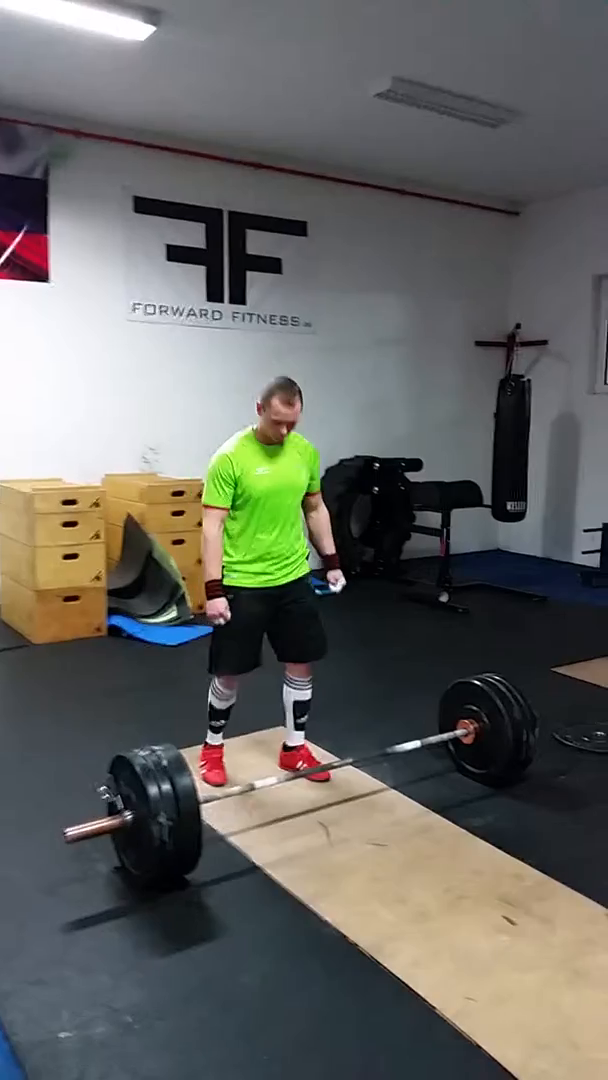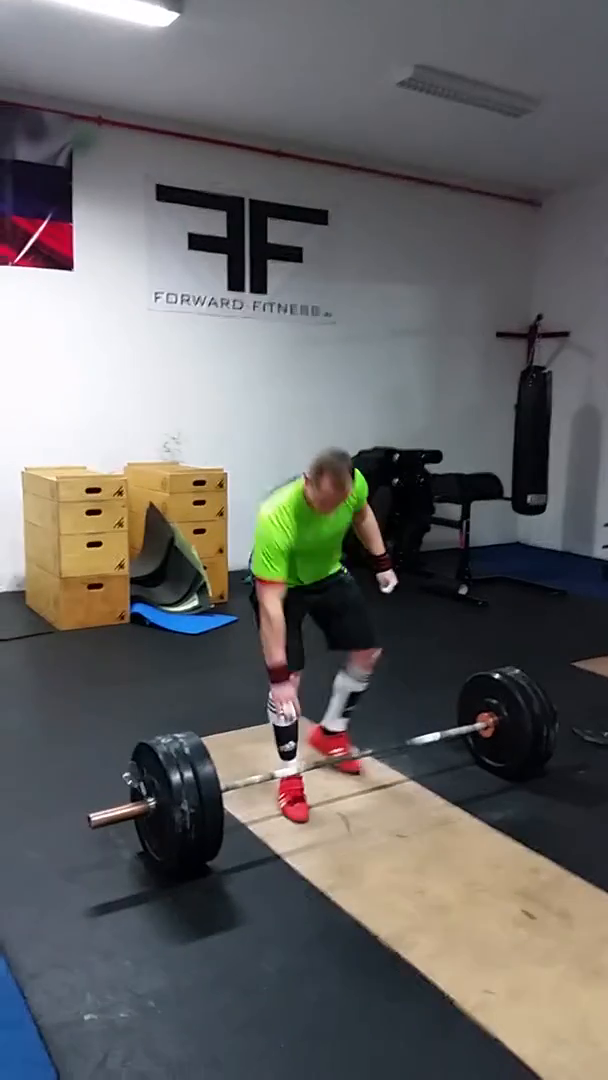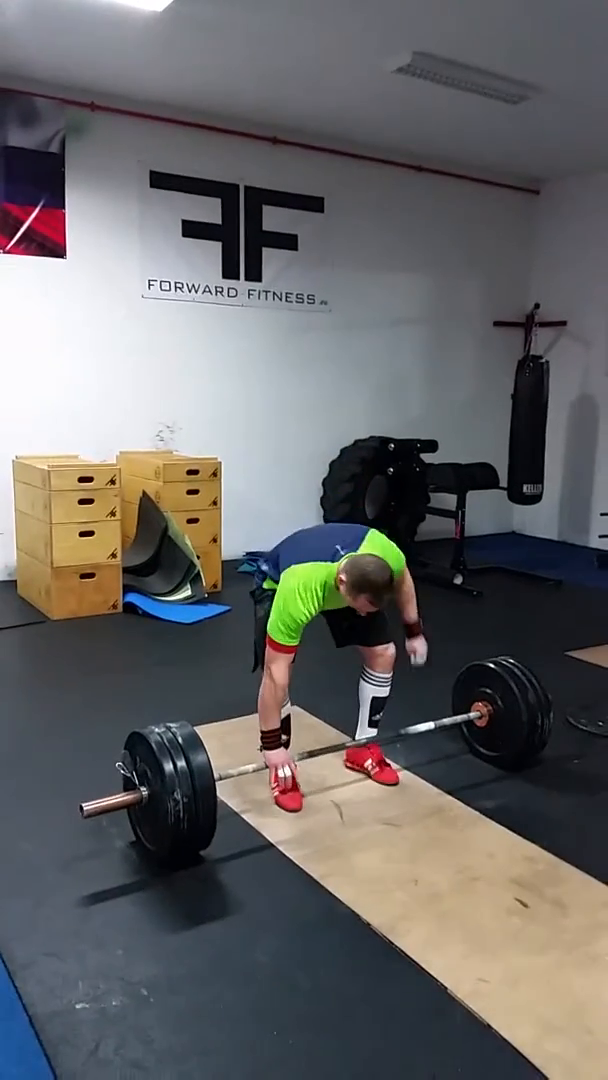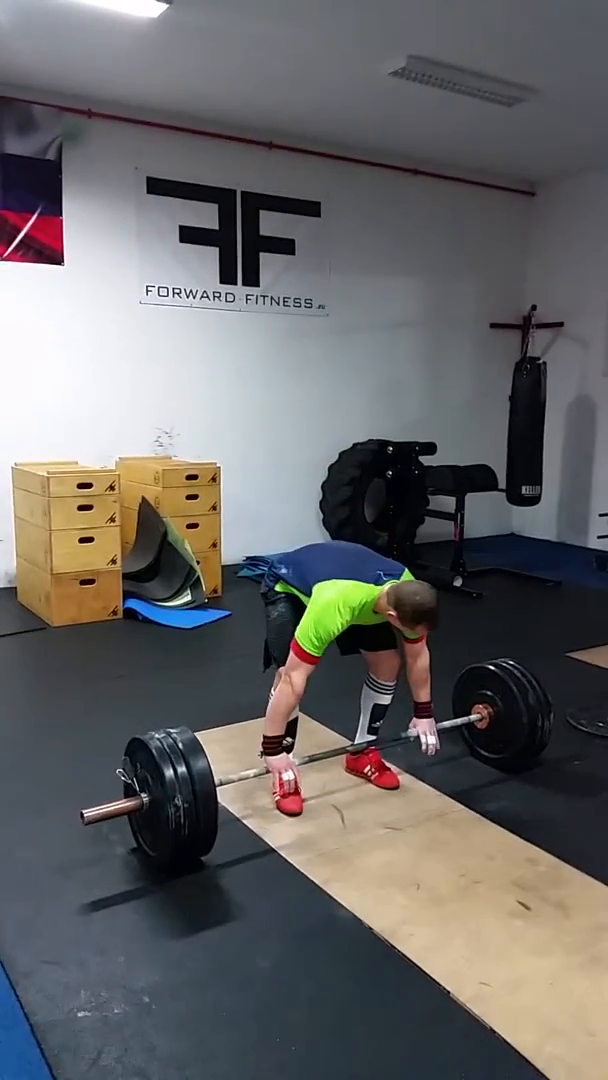
dt=0.5s
person 1, frame 1
left shoulder: (306, 453)
right shoulder: (231, 458)
left elbow: (315, 508)
right elbow: (212, 527)
left wrist: (331, 561)
right wrist: (214, 590)
left hip: (292, 579)
right hip: (241, 585)
left knee: (301, 665)
right knee: (229, 673)
left ankle: (295, 747)
right ankle: (213, 745)
person 1, frame 2
left shoulder: (353, 484)
right shoulder: (276, 519)
left elbow: (364, 515)
right elbow: (273, 605)
left wrist: (381, 563)
right wrist: (277, 677)
left hip: (328, 575)
right hip: (279, 580)
left knee: (367, 652)
right knee: (289, 676)
left ankle: (330, 732)
right ankle: (290, 776)
person 1, frame 3
left shoulder: (383, 552)
right shoulder: (298, 592)
left elbow: (403, 579)
right elbow: (276, 671)
left wrist: (414, 632)
right wrist: (272, 743)
right hip: (277, 582)
left knee: (383, 652)
right knee: (275, 668)
left ankle: (363, 748)
right ankle: (282, 767)
person 1, frame 4
left shoulder: (409, 595)
right shoulder: (334, 605)
left elbow: (417, 657)
right elbow: (294, 678)
left wrist: (423, 713)
right wrist: (272, 749)
right hip: (287, 585)
left knee: (388, 662)
right knee: (288, 671)
left ankle: (362, 753)
right ankle: (284, 770)
